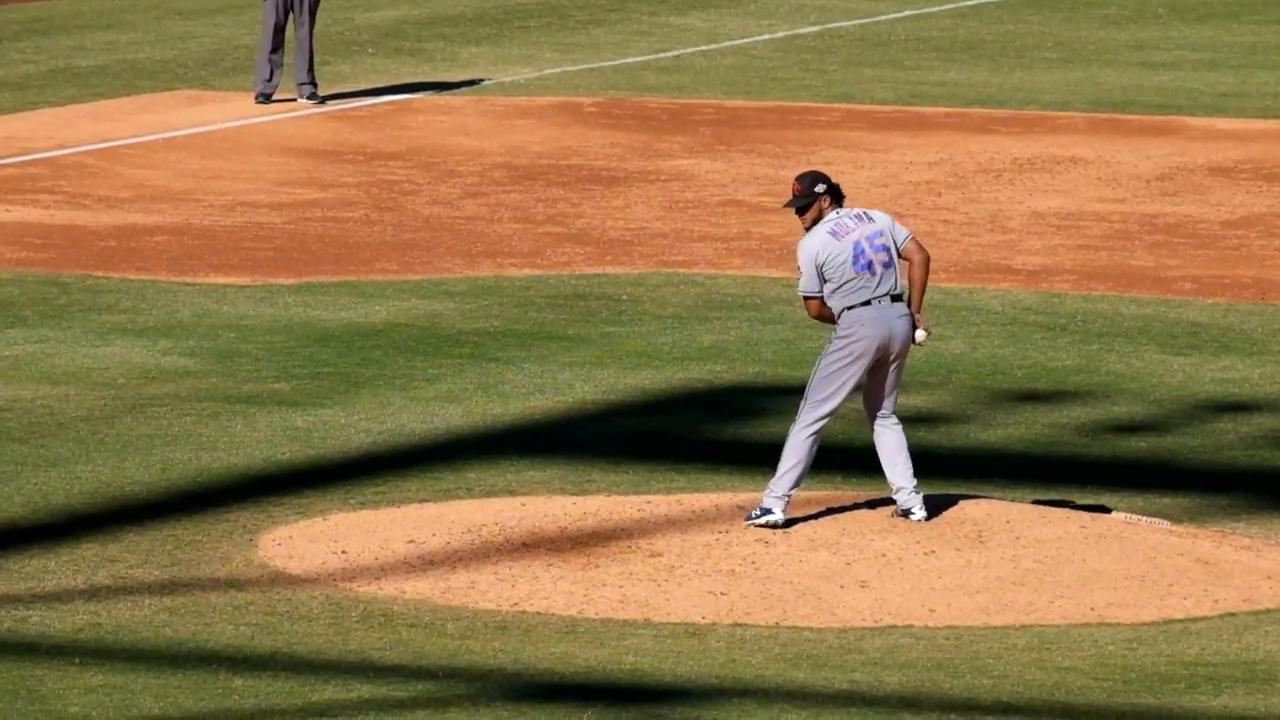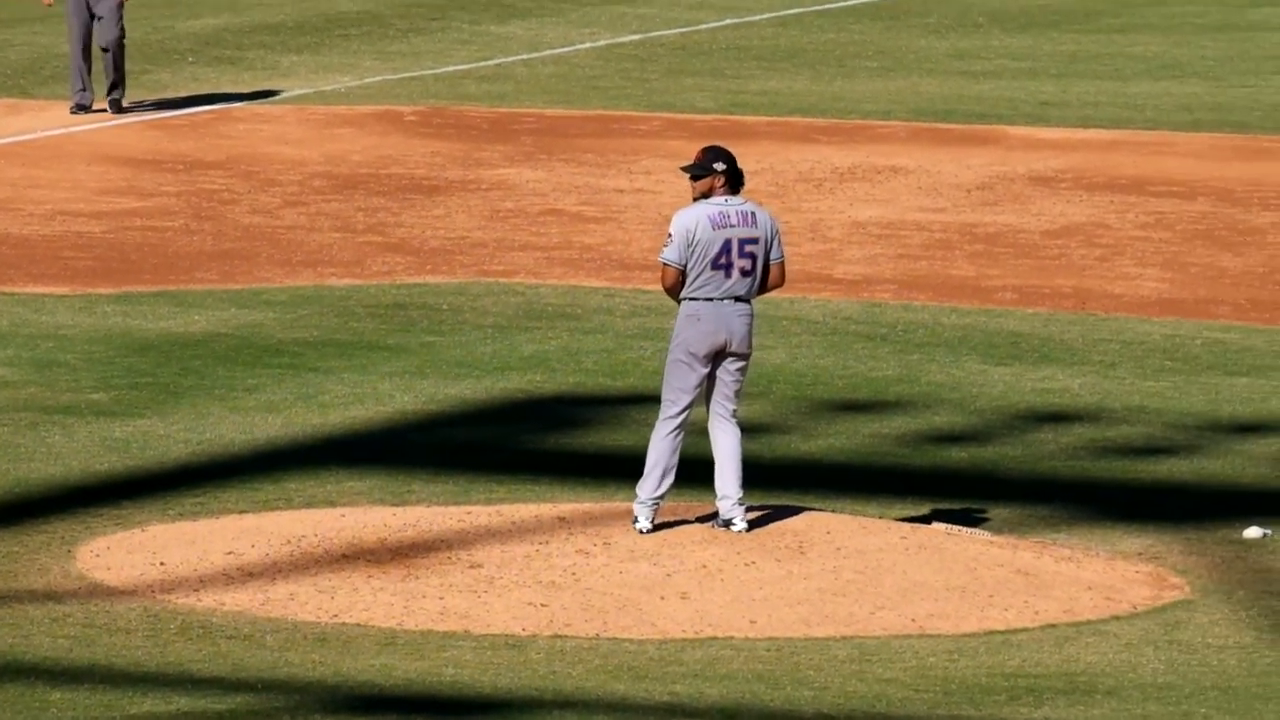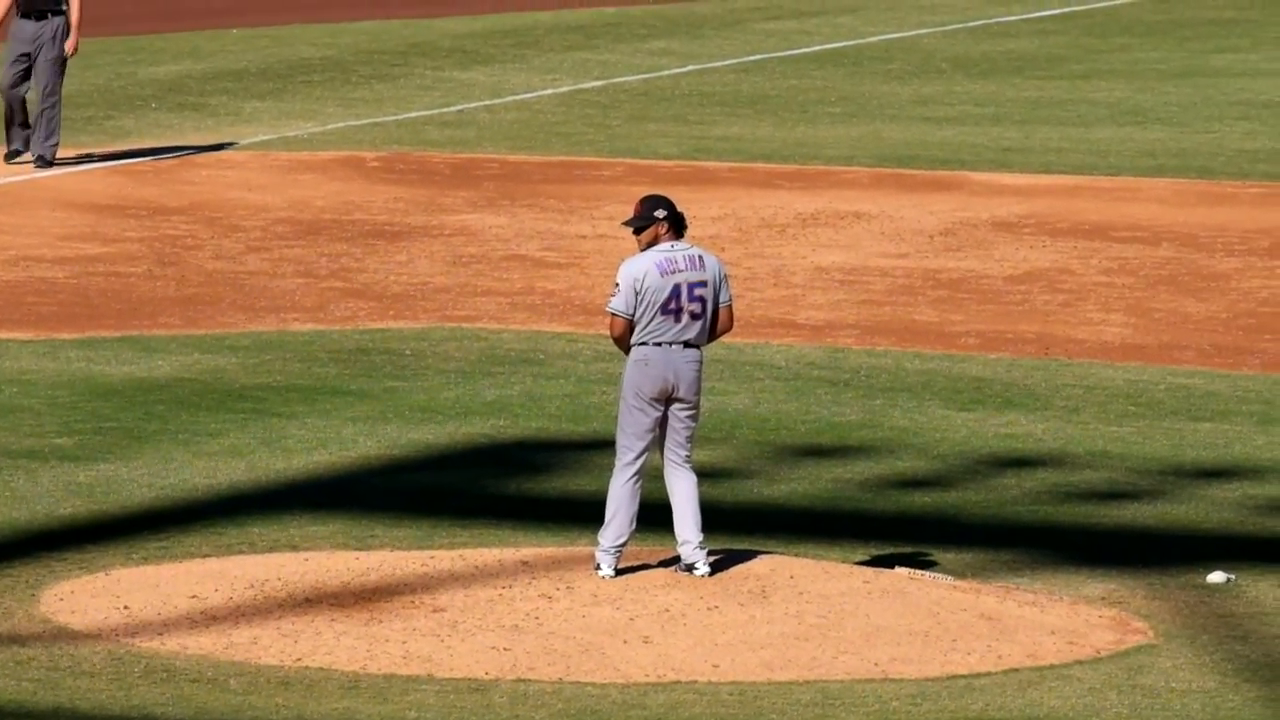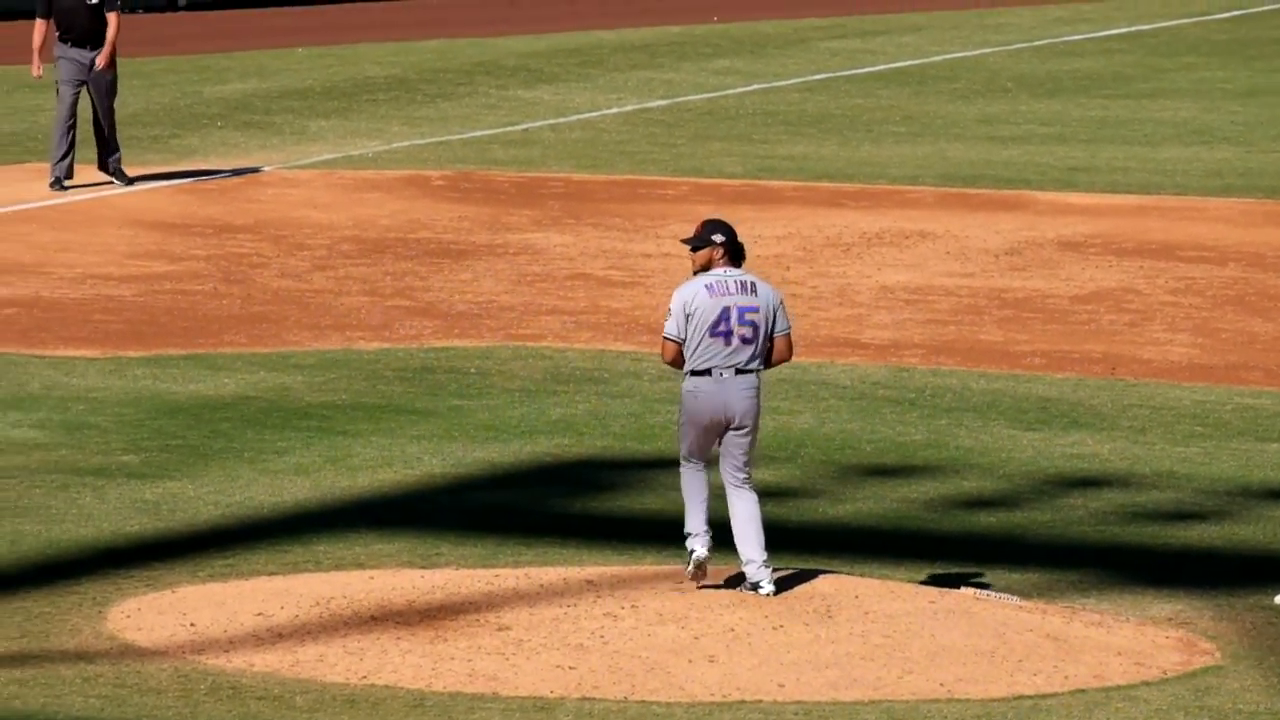
dt=1s
person 1, frame 1
left shoulder: (813, 243)
right shoulder: (877, 218)
left elbow: (815, 308)
right elbow: (919, 256)
right wrist: (914, 310)
left hip: (859, 326)
right hip: (899, 320)
left knee: (811, 416)
right knee: (883, 415)
left ankle: (774, 502)
right ankle: (910, 500)
person 1, frame 2
left shoulder: (688, 218)
right shoulder: (763, 218)
left elbow: (670, 279)
right elbow: (775, 278)
left wrist: (689, 299)
left hip: (697, 318)
right hip: (740, 320)
left knee: (672, 414)
right knee: (725, 416)
left ankle: (645, 509)
right ankle: (732, 509)
person 1, frame 3
left shoulder: (636, 266)
right shoulder: (710, 264)
left elbow: (618, 330)
right elbow: (724, 322)
left wrist: (635, 351)
left hip: (647, 363)
right hip: (689, 364)
left knee: (629, 461)
right knee: (679, 461)
left ankle: (608, 555)
right ankle: (694, 555)
person 1, frame 4
left shoulder: (689, 291)
right shoulder: (766, 292)
left elbow: (670, 355)
right elbow: (783, 352)
left hip: (702, 391)
right hip: (745, 392)
left knee: (692, 466)
right knee: (739, 483)
left ankle: (698, 540)
right ankle: (758, 573)
